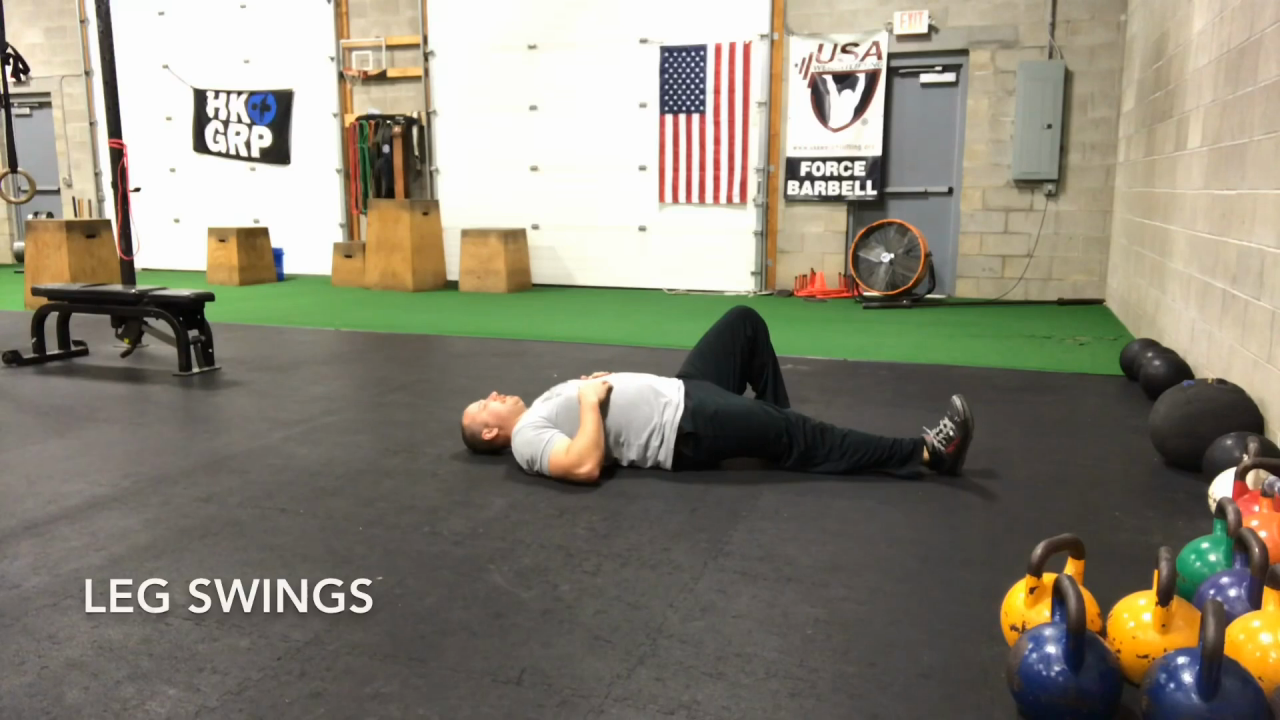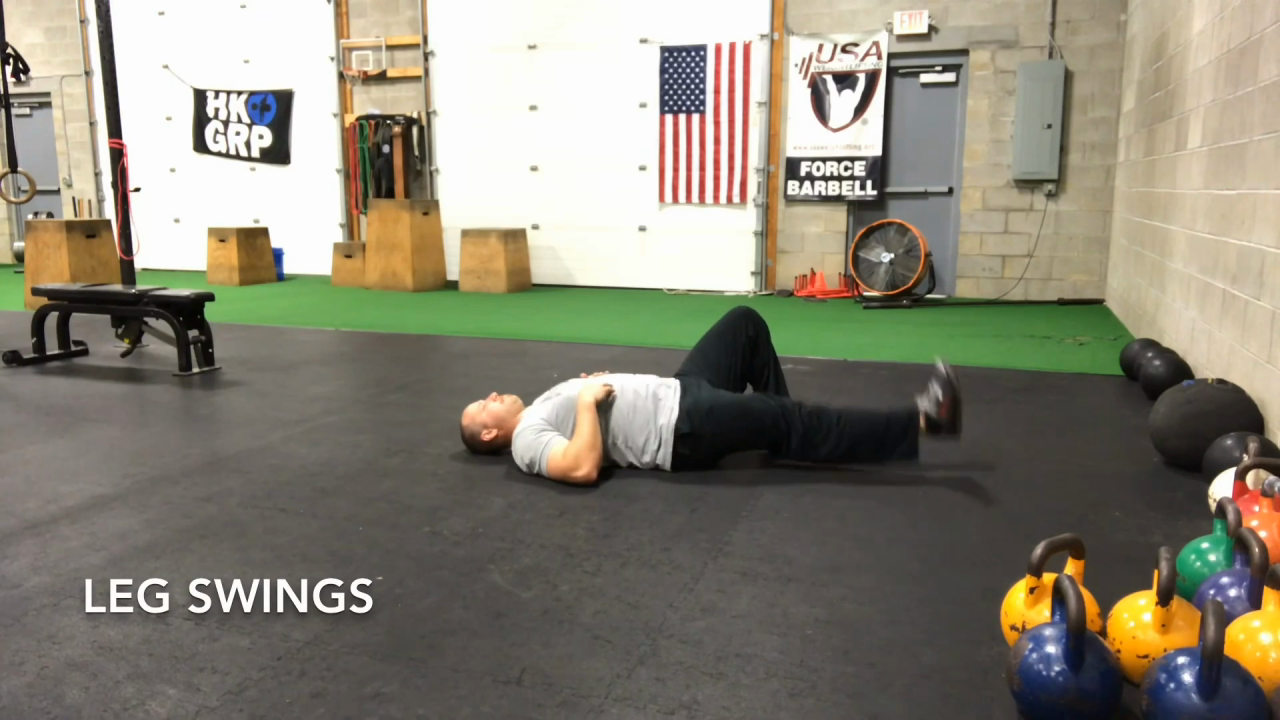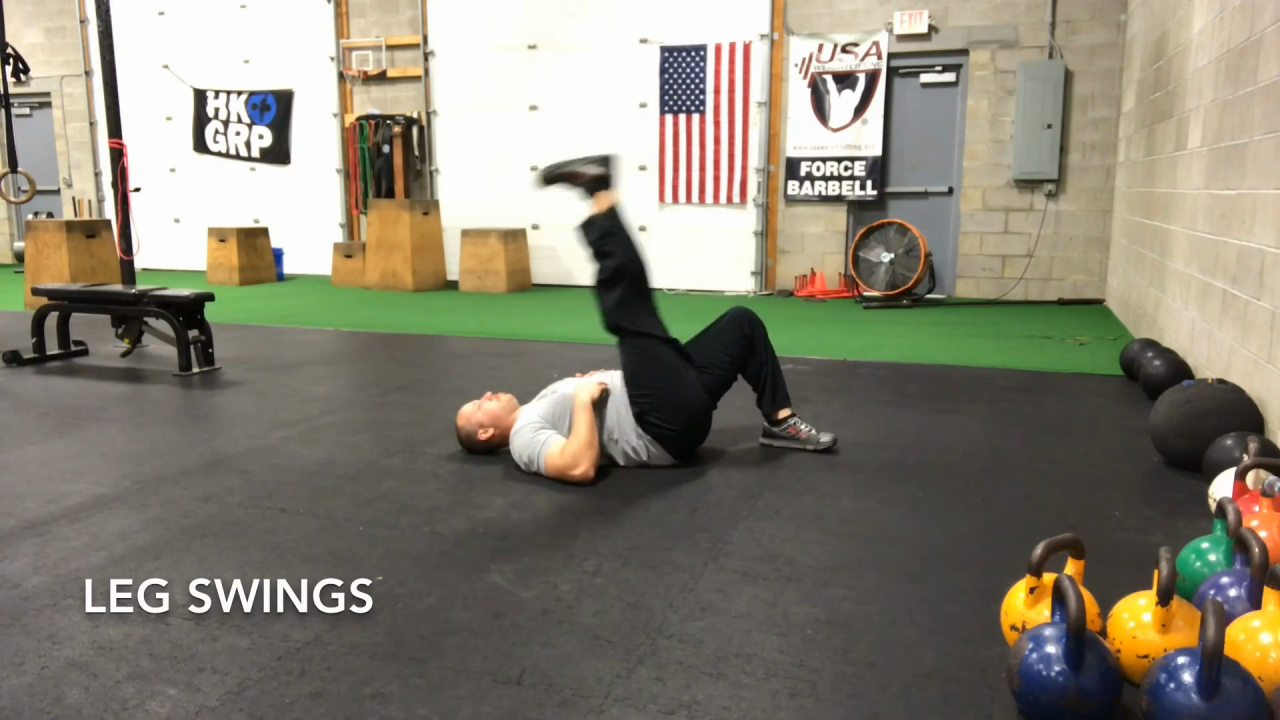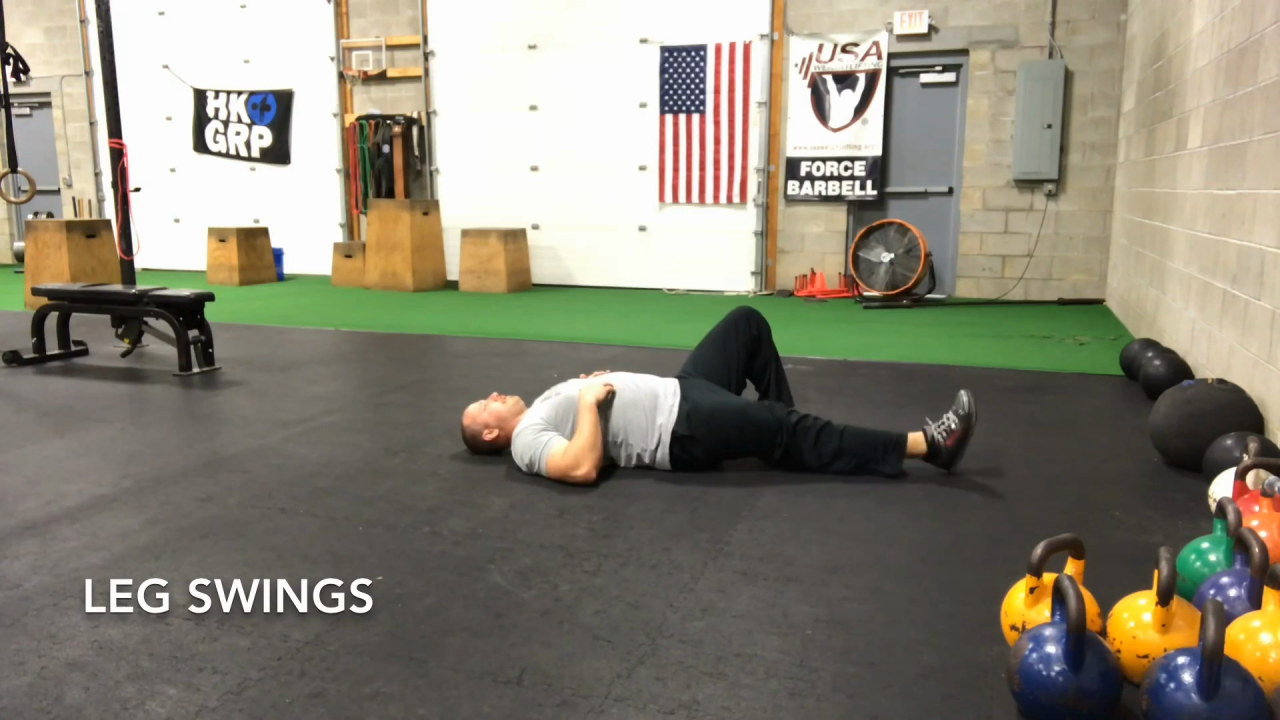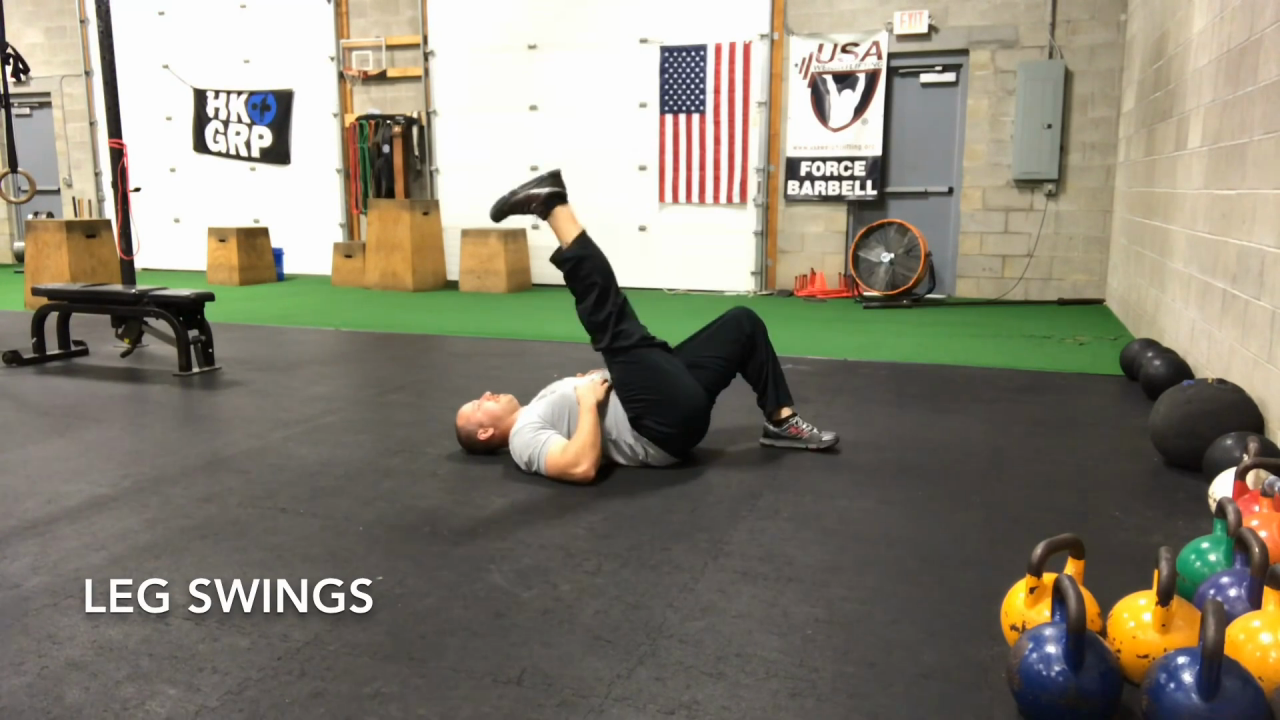
dt=1s
person 1, frame 1
left shoulder: (542, 410)
right shoulder: (527, 439)
right elbow: (586, 467)
left wrist: (596, 383)
right wrist: (590, 400)
left hip: (681, 393)
right hip: (685, 432)
left knee: (744, 322)
right knee: (797, 438)
left ankle: (775, 418)
right ankle: (926, 453)
person 1, frame 2
left shoulder: (541, 410)
right shoulder: (527, 439)
right elbow: (583, 468)
left wrist: (594, 385)
right wrist: (587, 401)
left hip: (679, 393)
right hip: (683, 431)
left knee: (744, 322)
right knee: (788, 418)
left ankle: (785, 428)
right ankle: (919, 422)
person 1, frame 3
left shoulder: (536, 412)
right shoulder: (525, 438)
right elbow: (582, 468)
left wrist: (590, 385)
right wrist: (584, 400)
left hip: (674, 411)
right hip: (669, 425)
left knee: (740, 322)
right knee: (630, 316)
left ankle: (780, 422)
person 1, frame 4
left shoulder: (542, 410)
right shoulder: (527, 440)
right elbow: (583, 467)
left wrist: (591, 385)
right wrist: (589, 402)
left hip: (679, 394)
right hip: (682, 434)
left knee: (747, 322)
right knee: (794, 433)
left ankle: (780, 414)
right ankle: (928, 444)
person 1, frame 5
left shoulder: (536, 412)
right shoulder: (524, 439)
right elbow: (582, 468)
left wrist: (596, 386)
right wrist: (588, 402)
left hip: (676, 402)
right hip: (667, 421)
left knee: (742, 323)
right knee: (613, 327)
left ankle: (781, 422)
